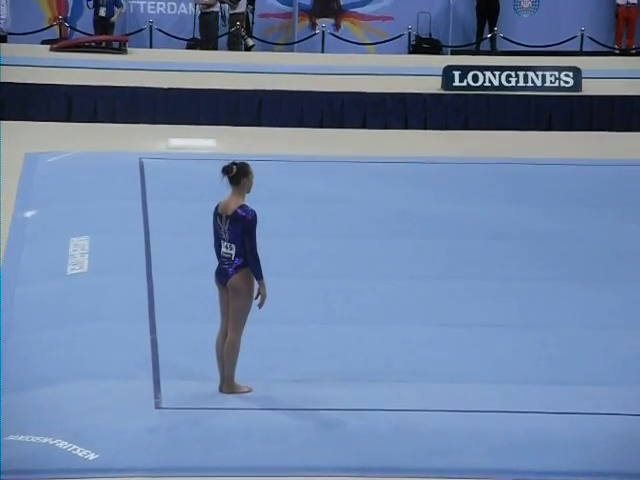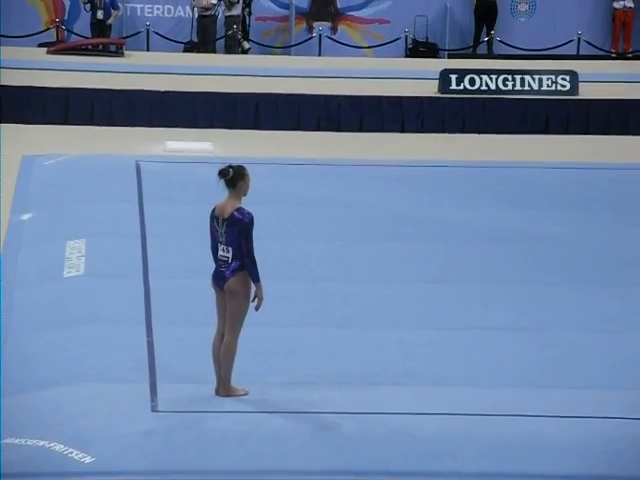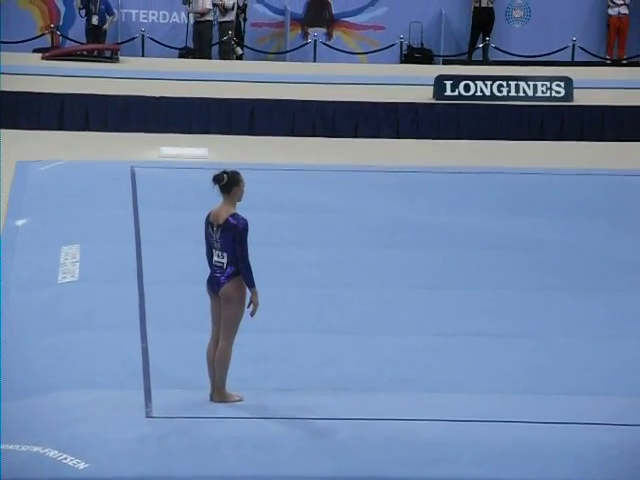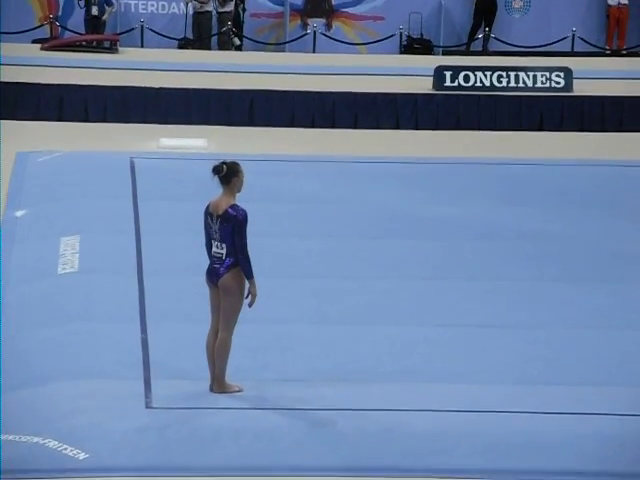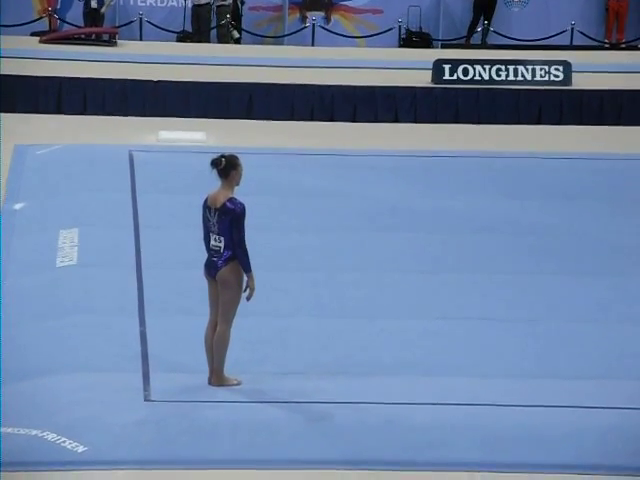
dt=0.3s
person 1, frame 1
left shoulder: (218, 208)
right shoulder: (247, 214)
left elbow: (217, 244)
right elbow: (251, 252)
right wrist: (261, 283)
left hip: (221, 272)
right hip: (239, 276)
left knee: (224, 328)
right knee: (234, 331)
left ankle: (223, 380)
right ankle: (229, 383)
person 1, frame 2
left shoulder: (215, 211)
right shoulder: (244, 217)
left elbow: (213, 247)
right elbow: (248, 254)
right wrist: (258, 286)
left hip: (218, 275)
right hip: (236, 278)
left knee: (221, 331)
right knee: (231, 335)
left ankle: (220, 383)
right ankle: (226, 386)
person 1, frame 3
left shoulder: (210, 217)
right shoulder: (238, 222)
left elbow: (208, 253)
right elbow: (243, 260)
right wrist: (253, 291)
left hip: (213, 280)
right hip: (231, 284)
left knee: (215, 337)
right knee: (226, 340)
left ankle: (214, 389)
right ankle: (220, 392)
person 1, frame 4
left shoulder: (209, 207)
right shoulder: (238, 213)
left elbow: (208, 244)
right elbow: (242, 251)
right wrist: (252, 282)
left hip: (212, 271)
right hip: (230, 275)
left knee: (215, 327)
right knee: (225, 330)
left ankle: (214, 380)
right ankle: (220, 383)
person 1, frame 5
left shoulder: (208, 200)
right shoulder: (236, 206)
left elbow: (206, 237)
right elbow: (240, 244)
right wrist: (250, 276)
left hip: (211, 264)
right hip: (229, 268)
left knee: (213, 320)
right knee: (224, 324)
left ankle: (213, 373)
right ankle: (218, 376)
